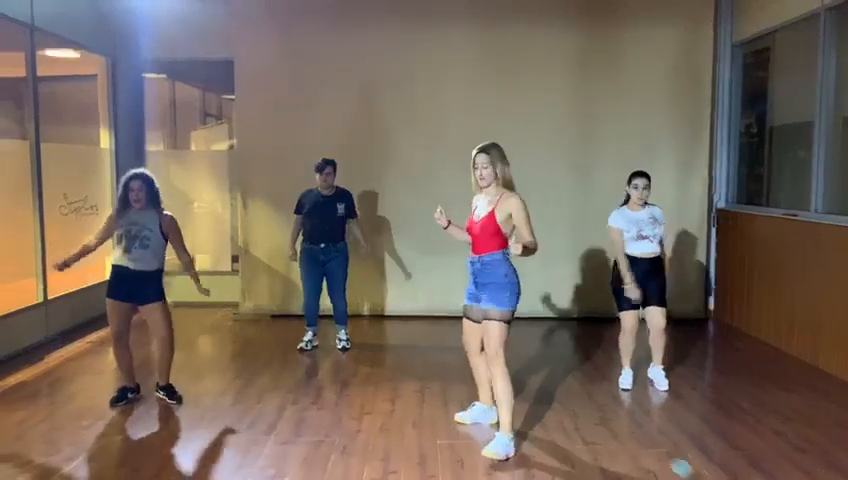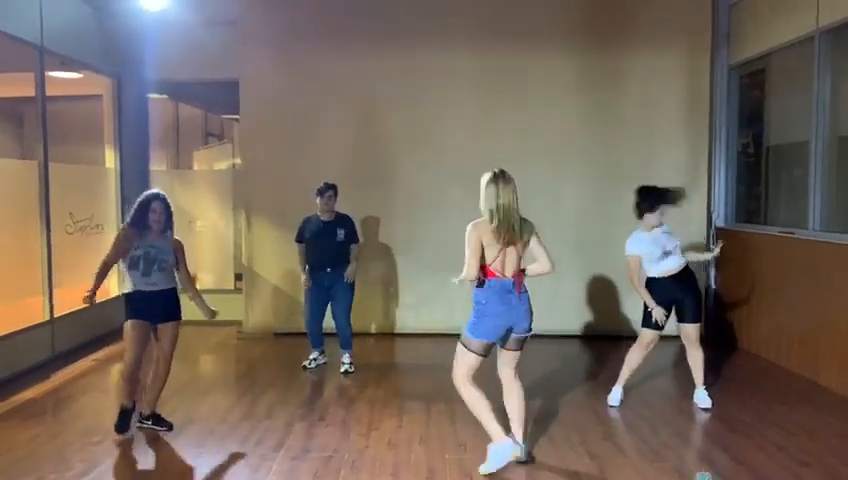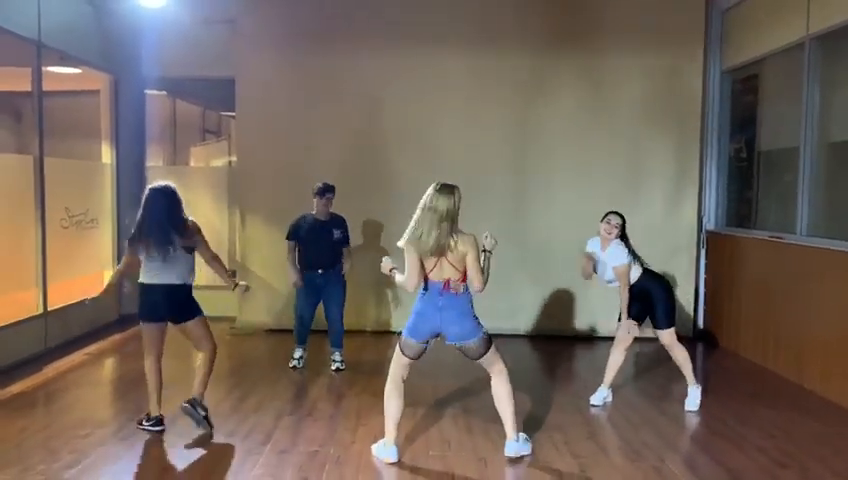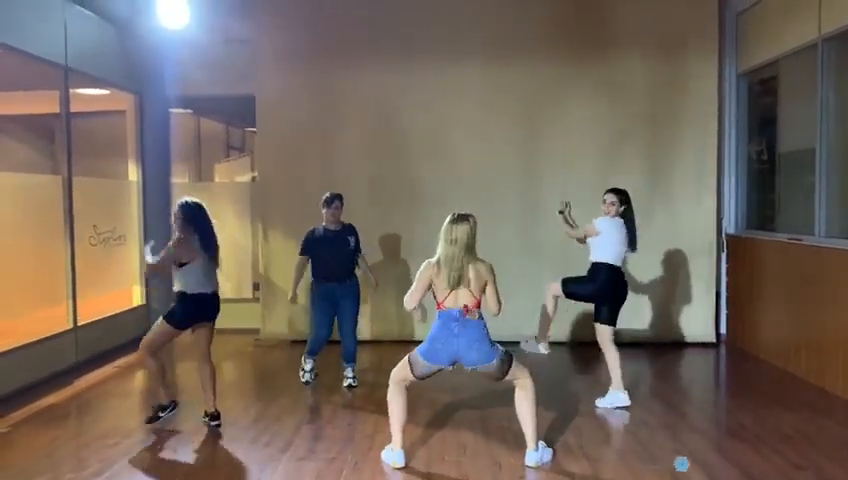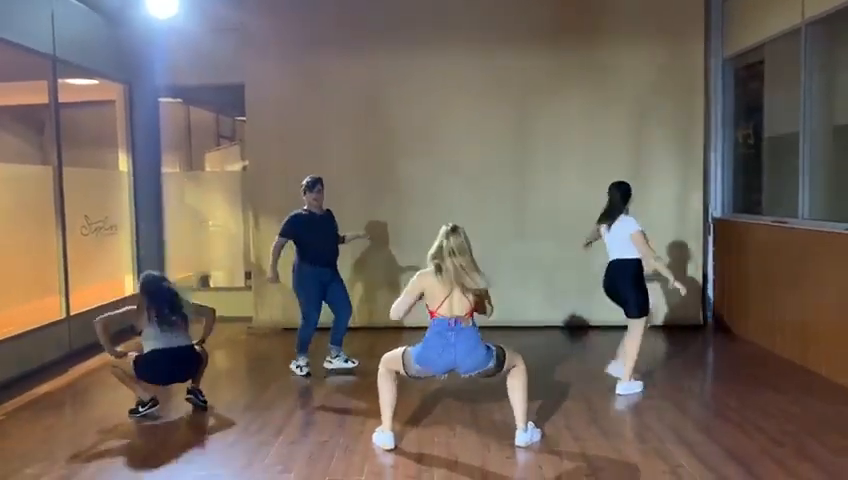
dt=1s
person 1, frame 1
left shoulder: (512, 201)
right shoulder: (477, 201)
left elbow: (531, 244)
left wrist: (521, 247)
right wrist: (446, 225)
left hip: (499, 279)
right hip: (476, 279)
left knee: (494, 355)
right knee: (472, 348)
left ankle: (505, 436)
right ankle: (486, 406)
person 1, frame 2
left shoulder: (477, 228)
right shoulder: (525, 227)
left elbow: (472, 273)
right elbow: (546, 266)
left wrist: (463, 276)
left hip: (490, 305)
right hip: (519, 304)
left knee: (461, 377)
right knee: (508, 374)
left ankle: (502, 442)
right ankle: (516, 442)
person 1, frame 3
left shoulder: (416, 239)
right shoulder: (467, 241)
left elbow: (411, 284)
right elbow: (478, 285)
left wrist: (391, 270)
right wrist: (486, 252)
left hip: (426, 310)
right hip: (459, 313)
left knee: (396, 376)
right knee: (498, 371)
left ankle: (388, 446)
right ankle: (513, 441)
person 1, frame 4
left shoulder: (431, 266)
right shoulder: (483, 268)
left elbow: (410, 304)
right elbow: (494, 309)
left hip: (441, 339)
right hip: (475, 340)
left knee: (396, 380)
right knee: (524, 380)
left ankle: (395, 452)
right ankle: (534, 451)
person 1, frame 5
left shoulder: (424, 277)
right shoulder: (475, 276)
left elbow: (395, 315)
right elbow: (487, 310)
left hip: (434, 351)
right hip: (471, 351)
left knee: (386, 365)
right knee: (517, 364)
left ankle: (385, 434)
right ankle: (523, 432)
person 2, frame 1
left shoulder: (164, 220)
right shoulder: (118, 216)
left elbow: (182, 253)
right elbow: (95, 241)
left wrist: (197, 283)
right wrist: (70, 260)
left hip: (149, 282)
right hip: (120, 280)
left knee: (165, 335)
right knee: (118, 336)
left ankle: (163, 384)
right ankle: (129, 387)
person 2, frame 2
left shoulder: (173, 244)
right shoulder: (129, 235)
left elbow: (185, 279)
right elbow: (108, 263)
left wrist: (203, 307)
right wrist: (94, 290)
left hip: (167, 302)
right hip: (138, 302)
left knee: (164, 359)
right knee: (131, 360)
left ankle: (148, 413)
right ankle: (126, 405)
person 2, frame 3
left shoulder: (139, 235)
right shoulder: (188, 227)
left elbow: (124, 269)
right elbow: (211, 258)
left wrist: (103, 291)
right wrist: (234, 283)
left hip: (149, 297)
right hip: (179, 297)
left knee: (152, 356)
right knee: (207, 348)
left ankle: (154, 416)
right ankle: (196, 400)
person 2, frame 4
left shoulder: (181, 243)
right shoulder: (207, 242)
left elbow: (152, 268)
left wrist: (148, 251)
left hip: (189, 304)
right hip: (210, 302)
left knee: (147, 350)
right knee: (204, 357)
left ankle: (165, 401)
right ankle: (212, 412)
person 2, frame 5
left shoulder: (138, 312)
right shoulder: (178, 306)
left elbow: (99, 323)
right elbow: (211, 314)
left wrist: (112, 351)
right wrist: (201, 341)
left hip: (157, 366)
right hip: (187, 363)
left knee: (116, 364)
right knee: (201, 354)
left ankle: (147, 399)
right ankle: (195, 390)
person 3, frame 1
left shoulder: (656, 212)
right shoulder: (618, 216)
right elbow: (620, 252)
left wrist: (665, 263)
right wrist: (629, 282)
left hip: (653, 270)
right hip: (627, 269)
left knee: (658, 325)
right knee: (629, 326)
left ankle: (656, 368)
right ankle: (626, 370)
person 3, frame 2
left shoulder: (663, 229)
right shoulder: (634, 242)
right elbow: (635, 279)
left wrist: (707, 256)
right wrist: (652, 305)
left hip: (686, 284)
right hip: (659, 290)
left knee: (692, 340)
right knee: (645, 341)
left ankle: (700, 390)
right ankle: (618, 386)
person 3, frame 3
left shoulder: (618, 251)
right shoulder: (593, 244)
left elbow: (624, 287)
right elbow: (587, 275)
left wrist: (625, 317)
right wrist: (586, 262)
left hip: (655, 290)
right hip: (635, 295)
left knee: (669, 342)
right knee: (620, 341)
left ankle: (693, 388)
right ankle: (604, 390)
person 3, frame 4
left shoulder: (604, 223)
right shoulder: (618, 226)
left elbow: (576, 234)
right elbow: (586, 237)
left wrist: (563, 217)
right wrist: (570, 218)
left hip: (602, 280)
right hip: (616, 284)
left knee: (551, 290)
right knee: (605, 340)
left ankle: (540, 342)
right ankle: (618, 393)
person 3, frame 5
left shoulder: (605, 222)
right shoulder: (629, 223)
left elbow: (594, 234)
right elbow: (647, 253)
left wrist: (588, 241)
right wrist: (672, 278)
left hip: (612, 275)
right hip: (628, 274)
left knee: (637, 322)
right knee: (638, 328)
left ankle: (619, 362)
right ankle: (625, 381)
person 4, frame 1
left shoulder: (344, 196)
right shoulder: (306, 197)
left elbow: (352, 221)
right elbow: (298, 221)
left wrist: (362, 241)
right wrist: (292, 246)
left hip: (336, 252)
right hip: (310, 251)
left knee: (338, 295)
right knee: (310, 295)
left ankle: (342, 333)
right ankle: (310, 335)
person 4, frame 2
left shoulder: (346, 221)
right shoulder: (308, 223)
left elbow: (354, 247)
right elbow: (301, 249)
left wrist: (353, 265)
right wrist: (303, 272)
left hip: (341, 276)
right hip: (316, 278)
left knee: (342, 318)
right knee: (311, 319)
left ankle: (346, 357)
right ankle: (317, 353)
person 4, frame 3
left shoulder: (339, 222)
right shoulder: (301, 222)
left elbow: (345, 246)
right elbow: (291, 248)
left wrist: (347, 260)
right wrist: (294, 271)
left hip: (334, 277)
right hip: (307, 277)
left knee: (335, 317)
right knee: (302, 316)
left ankle: (336, 354)
right ankle: (299, 351)
person 4, frame 4
left shoulder: (350, 231)
right shoulder: (313, 235)
left elbow: (358, 256)
right elbow: (302, 261)
left wrist: (370, 274)
right wrist: (294, 289)
left hip: (348, 288)
right hip: (322, 289)
left knee: (348, 331)
right knee: (321, 332)
left ankle: (349, 371)
right ankle: (308, 361)
person 4, frame 5
left shoulder: (328, 215)
right shoulder: (296, 219)
right elbow: (279, 243)
left wrist: (354, 236)
right wrist: (273, 268)
left hip: (331, 273)
right hip: (307, 274)
left knee: (345, 310)
right knee: (311, 318)
left ankle: (334, 356)
right ankle: (300, 360)
